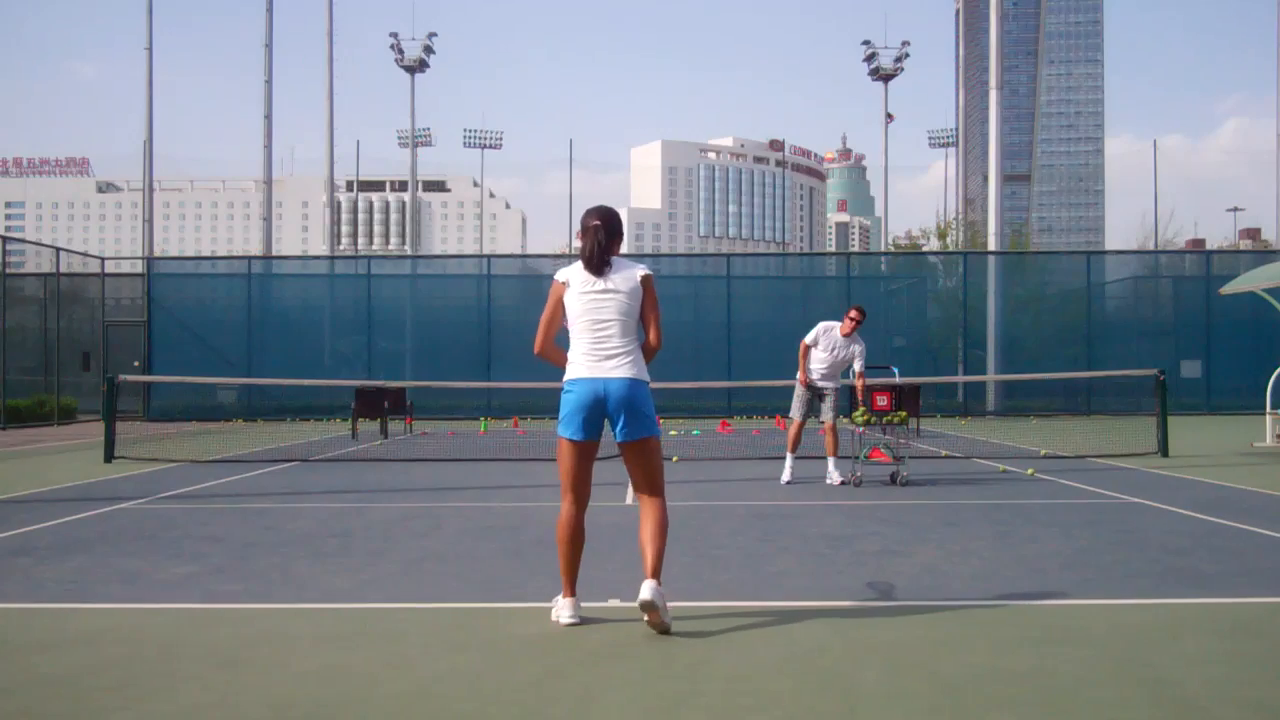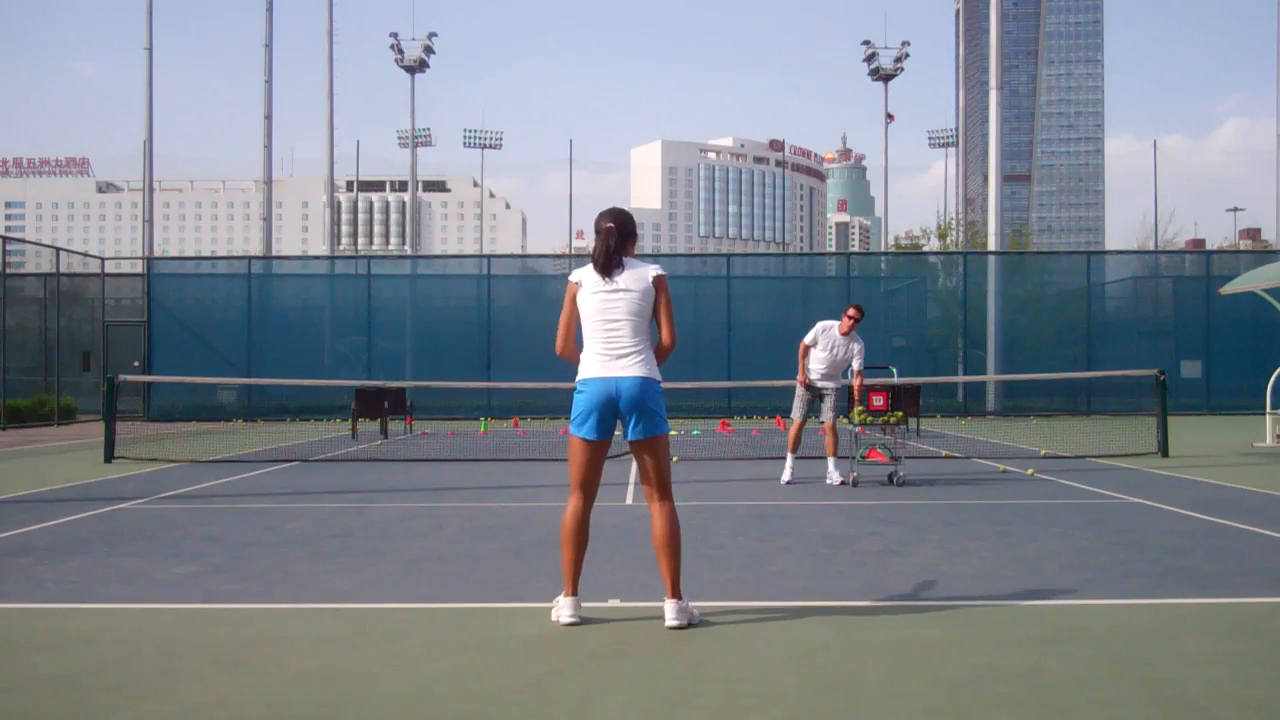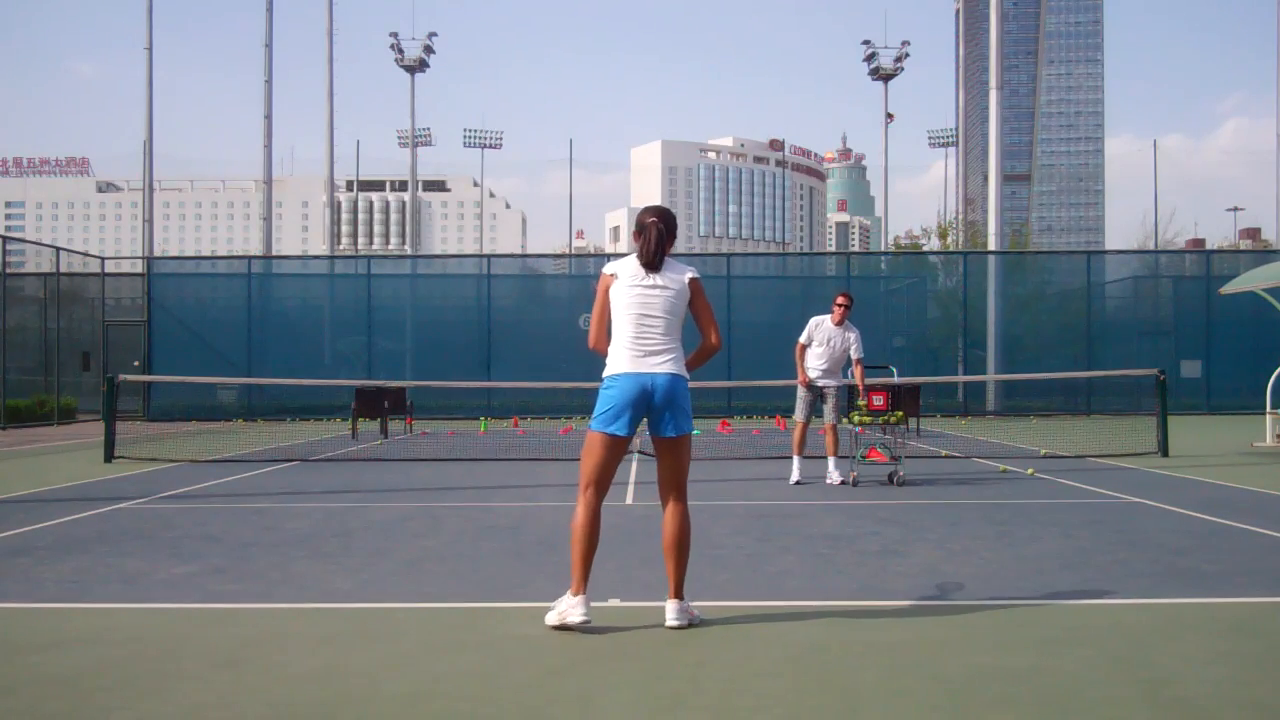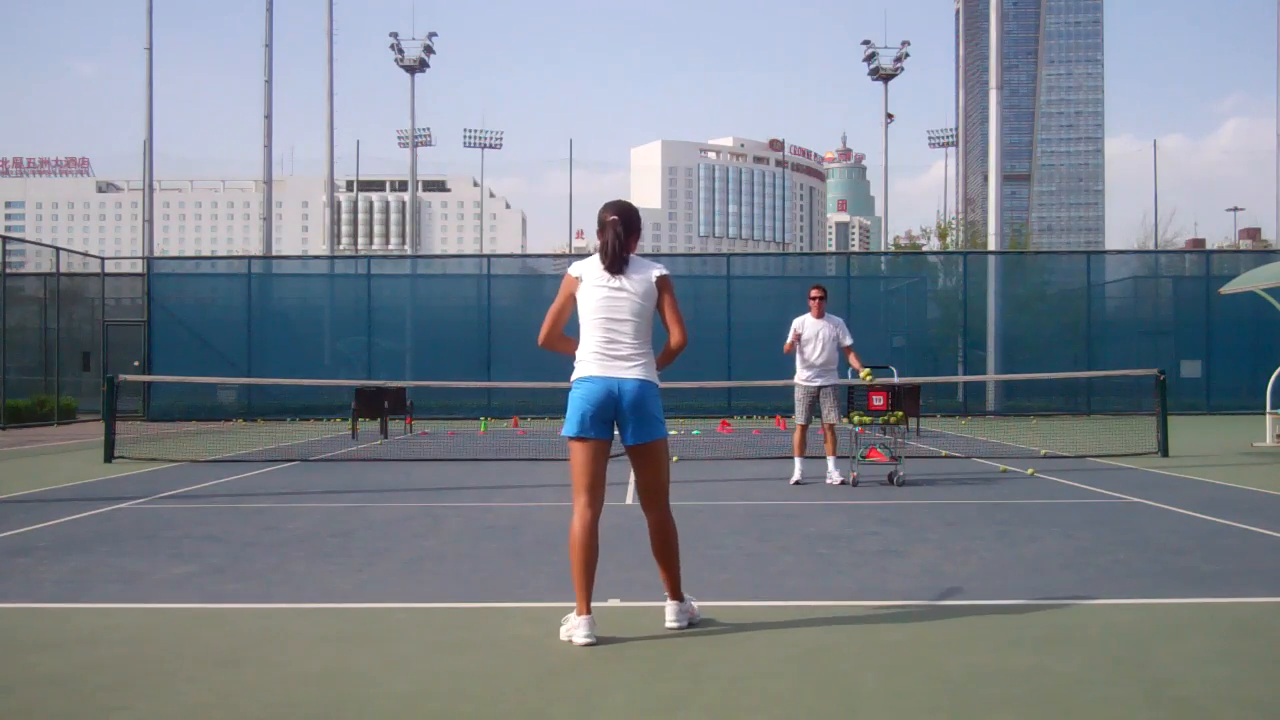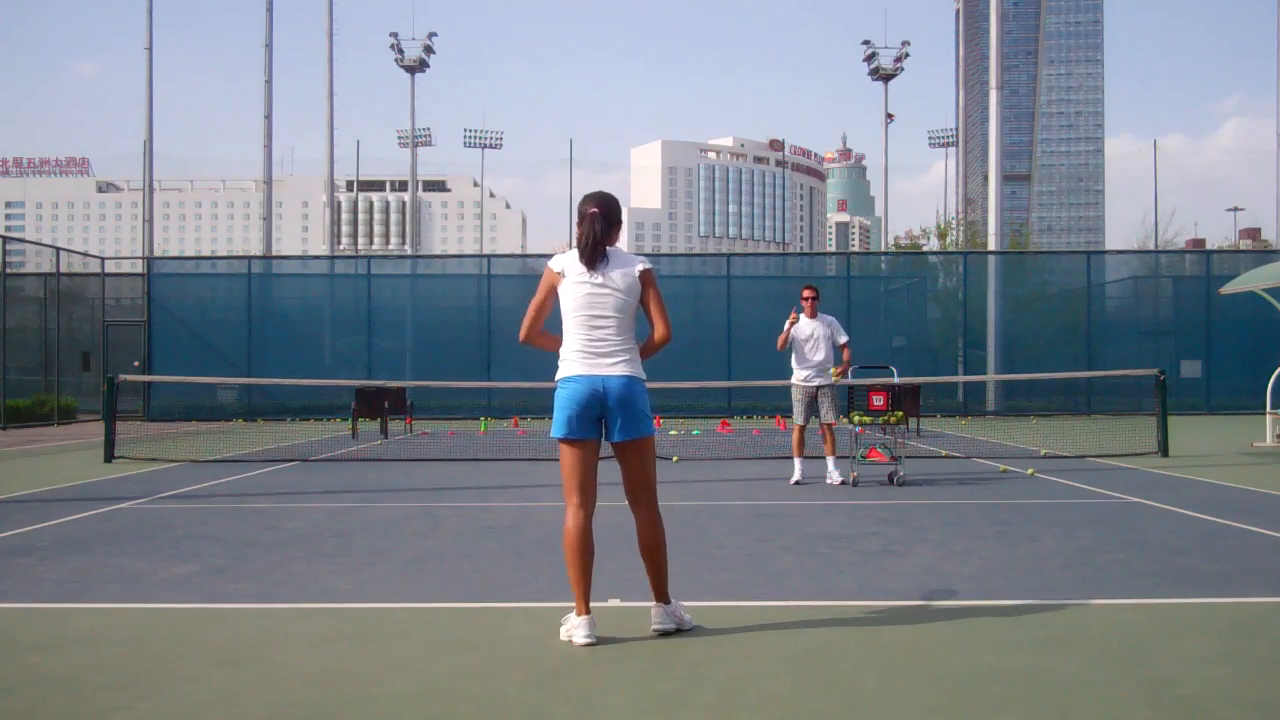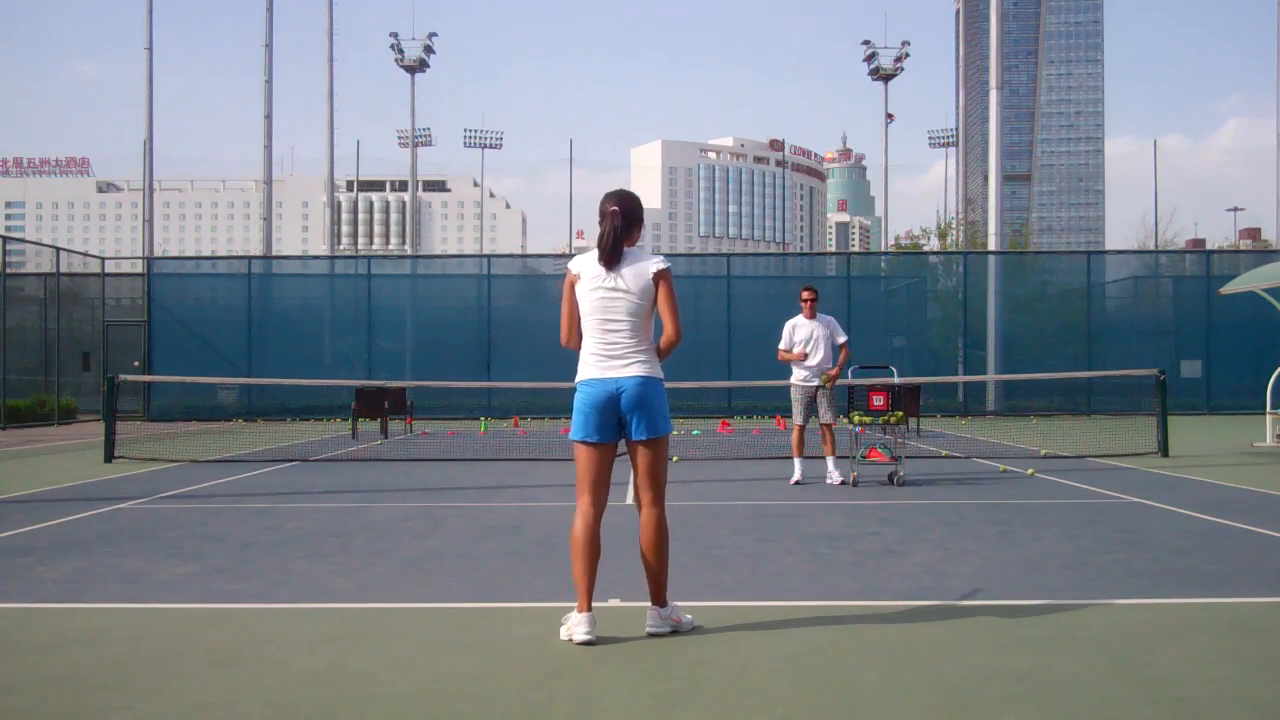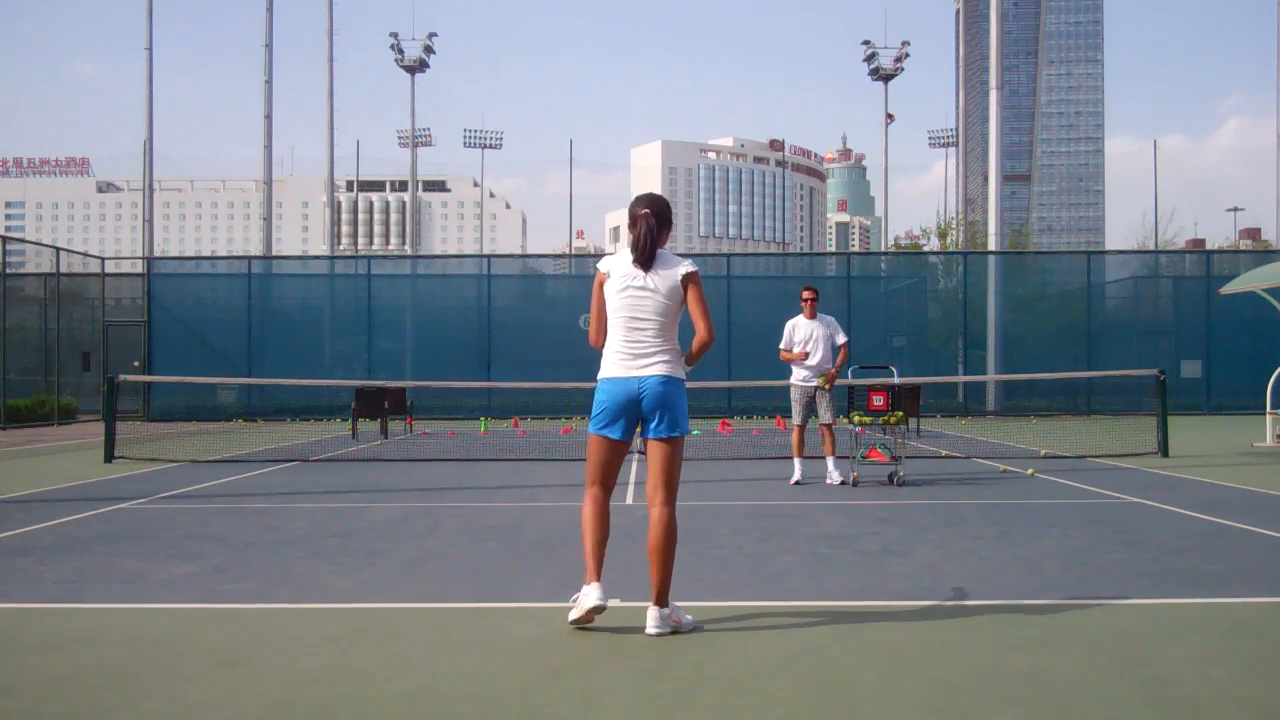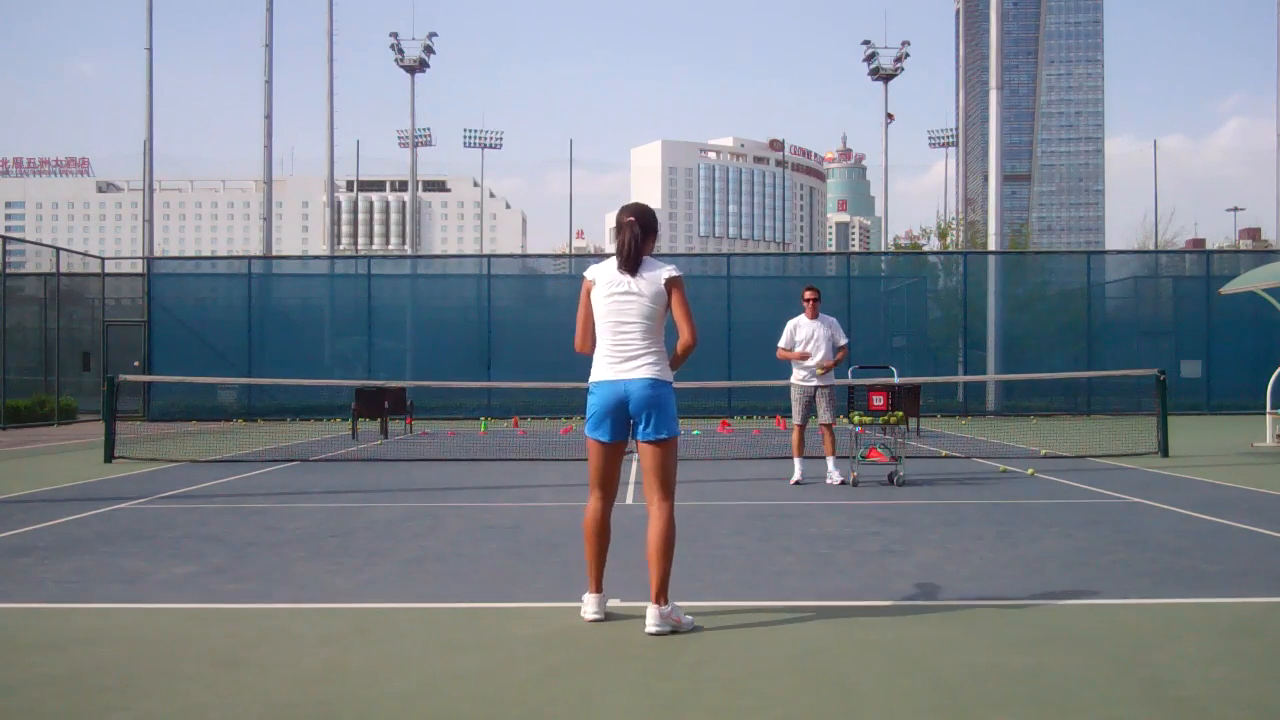
dt=0.4s
person 1, frame 1
left shoulder: (565, 278)
right shoulder: (639, 274)
left elbow: (542, 346)
right elbow: (654, 340)
left hip: (579, 388)
right hip: (629, 387)
left knee: (573, 501)
right knee: (651, 496)
left ankle: (567, 600)
right ankle: (652, 583)
person 1, frame 2
left shoulder: (579, 278)
right shoulder: (652, 274)
left elbow: (563, 347)
right elbow: (668, 340)
left hip: (592, 386)
right hip: (640, 386)
left knee: (579, 498)
right knee: (660, 498)
left ankle: (569, 599)
right ankle: (674, 602)
person 1, frame 3
left shoulder: (614, 271)
right shoulder: (688, 277)
left elbow: (595, 341)
right elbow: (713, 341)
left hip: (620, 383)
right hip: (670, 385)
left knee: (589, 493)
right knee: (674, 499)
left ankle: (577, 597)
right ankle: (676, 603)
person 1, frame 4
left shoulder: (579, 271)
right shoulder: (656, 274)
left elbow: (547, 338)
right elbow: (679, 339)
left hip: (589, 387)
right hip: (640, 389)
left knee: (585, 506)
right knee: (657, 506)
left ankle: (582, 616)
right ankle: (676, 603)
person 1, frame 5
left shoulder: (560, 266)
right shoulder: (638, 267)
left elbow: (528, 333)
right elbow: (662, 333)
left hip: (574, 385)
right hip: (626, 385)
left knee: (578, 506)
right knee: (644, 504)
left ankle: (582, 617)
right ankle: (663, 606)
person 1, frame 6
left shoulder: (579, 267)
right shoulder: (655, 267)
left elbow: (568, 339)
right elbow: (673, 333)
left hip: (593, 386)
right hip: (642, 385)
left knee: (589, 505)
right knee: (650, 503)
left ankle: (583, 614)
right ankle: (659, 609)
person 1, frame 7
left shoulder: (608, 267)
right shoulder: (683, 270)
left elbow: (596, 338)
right elbow: (705, 334)
left hip: (614, 383)
right hip: (664, 384)
left knee: (596, 490)
right knee: (661, 501)
left ankle: (592, 585)
right ankle: (660, 609)
person 1, frame 8
left shoulder: (594, 274)
right shoulder: (667, 275)
left elbow: (582, 344)
right elbow: (688, 338)
left hip: (604, 386)
right hip: (652, 387)
left knee: (600, 498)
right knee: (660, 502)
left ankle: (594, 596)
right ankle: (659, 606)
person 2, frame 1
left shoulder: (858, 346)
right shoulder: (824, 328)
left elbow: (859, 376)
right elbow: (804, 345)
left wrist: (861, 403)
right wrist: (802, 372)
left hip: (830, 385)
right hip: (807, 380)
left knee: (830, 426)
right knee: (798, 422)
left ankle: (832, 471)
right ankle: (788, 467)
person 2, frame 2
left shoulder: (857, 345)
right shoulder: (823, 327)
left elbow: (857, 374)
right elbow: (804, 346)
left wrist: (857, 401)
right wrist: (801, 372)
left hip: (831, 385)
right hip: (808, 380)
left knee: (830, 426)
right knee: (798, 422)
left ankle: (832, 471)
right ankle: (789, 467)
person 2, frame 3
left shoulder: (853, 334)
right shoulder: (816, 322)
left elbow: (857, 363)
right elbow: (800, 347)
left wrist: (861, 389)
right wrist: (801, 372)
left hip: (832, 383)
right hip: (809, 380)
left knee: (831, 426)
right knee: (801, 423)
left ankle: (832, 471)
right ankle: (796, 469)
person 2, frame 4
left shoulder: (837, 323)
right shoulder: (799, 323)
left elbow: (848, 351)
right elbow: (787, 349)
left wrist: (860, 368)
right wrist: (792, 343)
left hip: (829, 382)
right hip: (804, 381)
left knee: (829, 426)
right knee: (801, 425)
left ankle: (832, 471)
right ankle: (798, 470)
person 2, frame 5
left shoulder: (830, 322)
right shoulder: (794, 323)
left elbow: (844, 347)
right elbow: (780, 347)
left wrist: (845, 363)
right wrist: (789, 326)
left hip: (825, 381)
right hip: (801, 382)
left knee: (827, 426)
right knee: (799, 425)
left ankle: (832, 470)
right ankle: (798, 470)
person 2, frame 6
left shoulder: (829, 322)
right shoulder: (792, 324)
left elbow: (844, 348)
right elbow: (781, 355)
left wrist: (838, 368)
right wrist: (794, 356)
left hip: (825, 382)
right hip: (800, 382)
left knee: (827, 426)
right knee: (798, 426)
left ankle: (832, 470)
right ankle: (798, 471)
person 2, frame 7
left shoulder: (829, 322)
right shoulder: (792, 324)
left elbow: (843, 349)
right elbow: (782, 354)
left wrist: (835, 369)
right wrist: (796, 356)
left hip: (824, 382)
right hip: (800, 382)
left knee: (827, 425)
right knee: (798, 426)
left ankle: (832, 470)
right ankle: (798, 471)
person 2, frame 8
left shoulder: (831, 323)
right shoulder: (793, 324)
left elbow: (843, 349)
right elbow: (780, 352)
left wrist: (833, 363)
right wrist: (794, 355)
left hip: (825, 381)
right hip: (800, 382)
left knee: (827, 425)
right knee: (798, 425)
left ankle: (832, 470)
right ankle: (798, 471)
